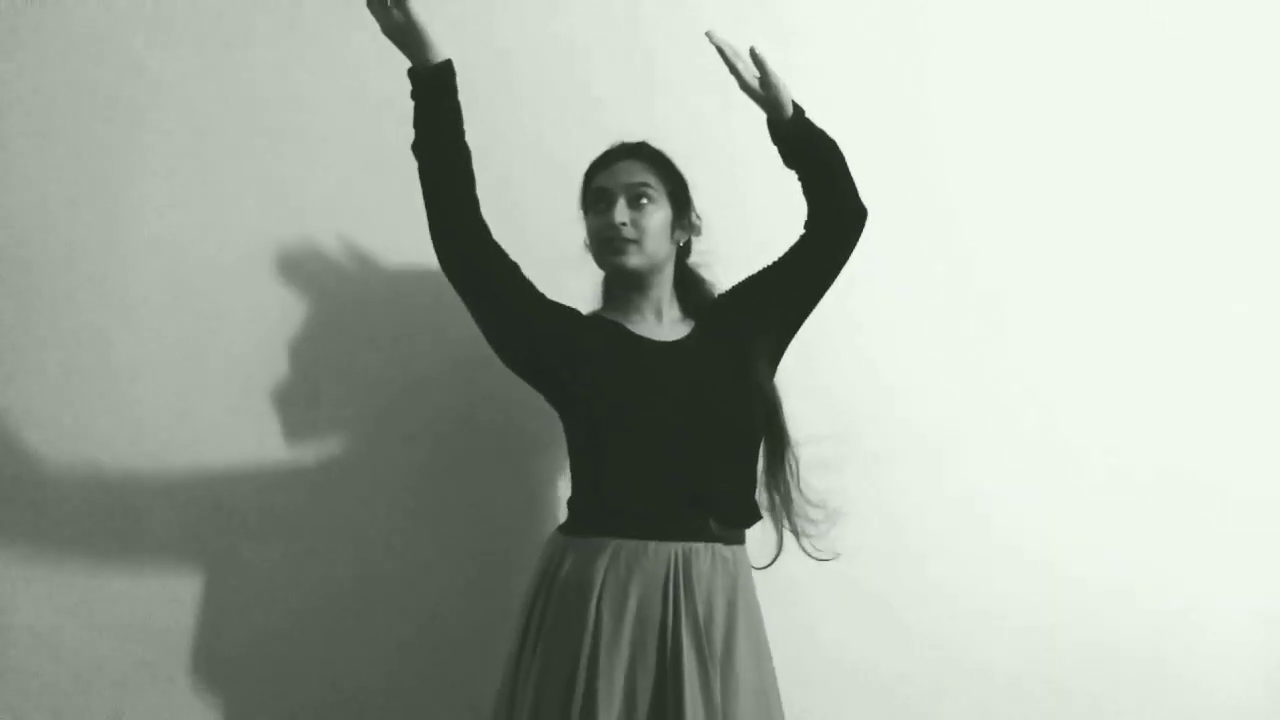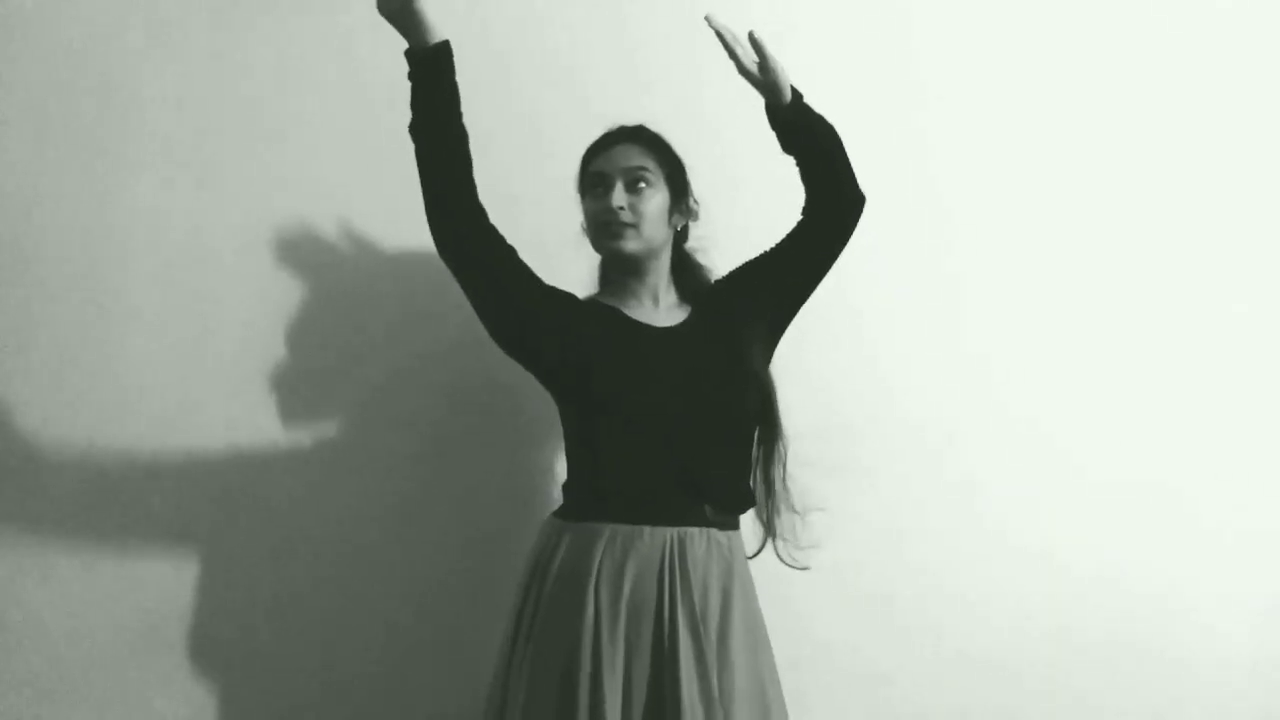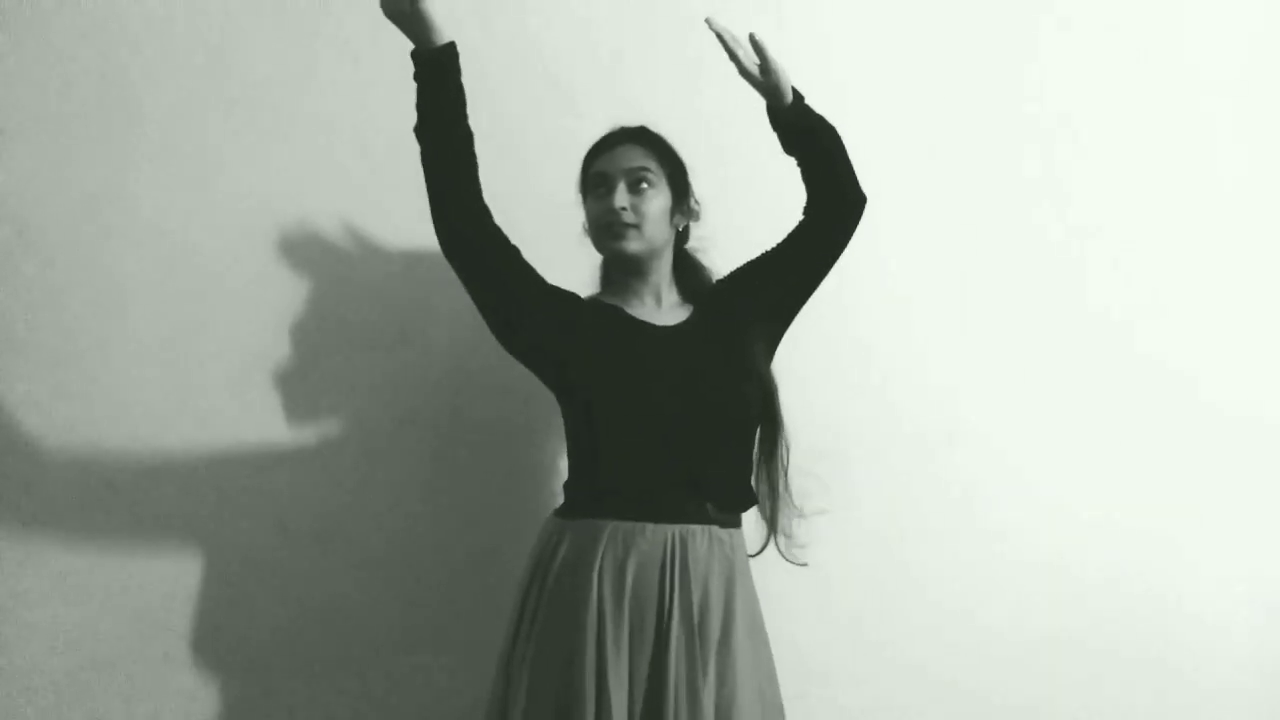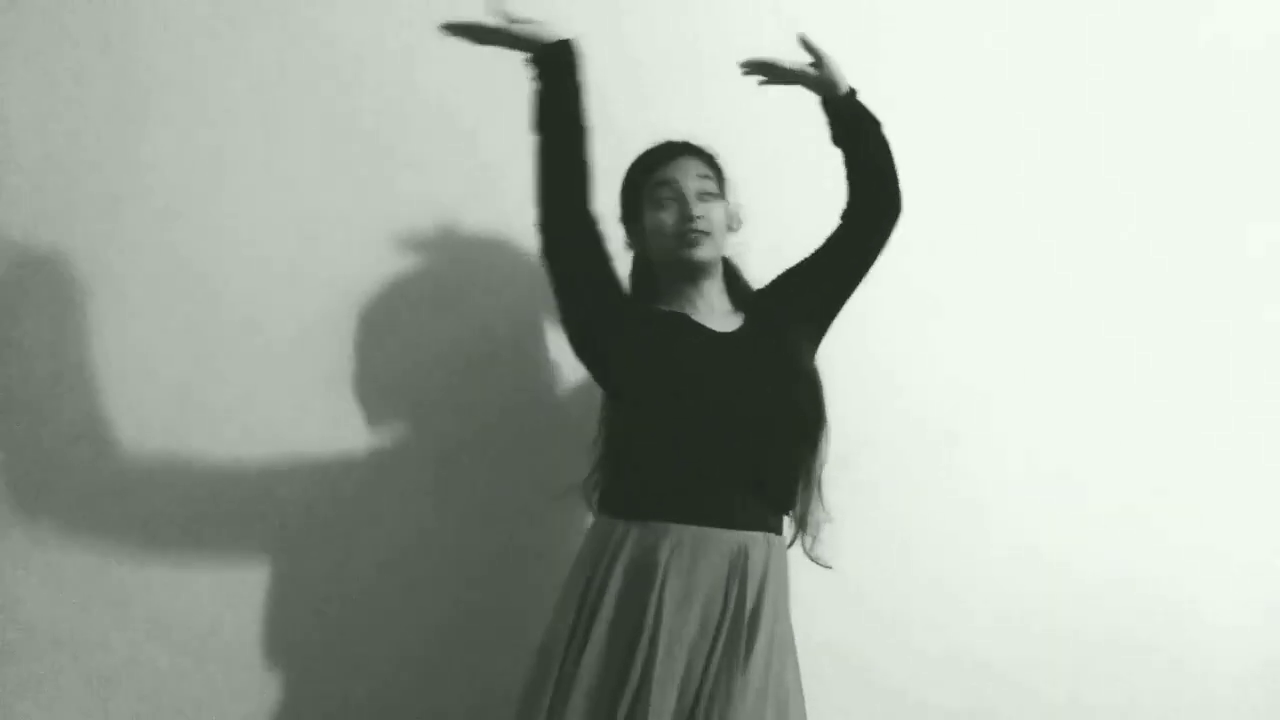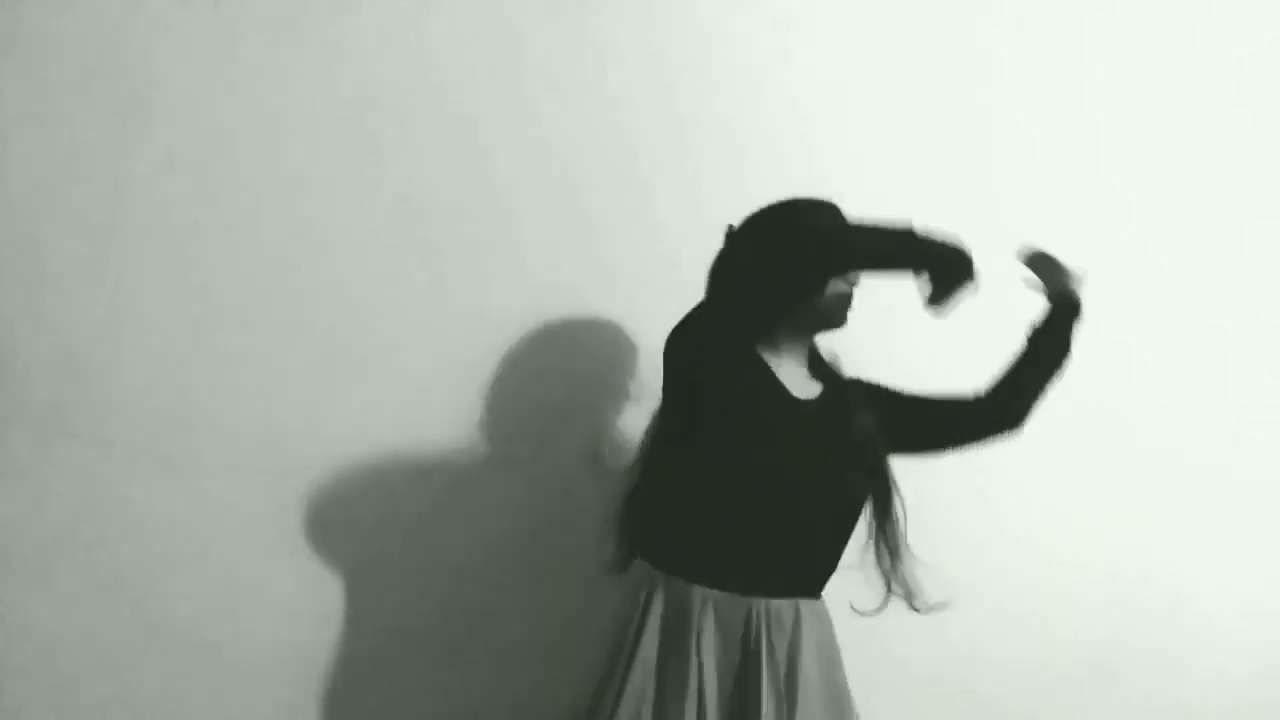
dt=0.4s
person 1, frame 1
left shoulder: (741, 326)
right shoulder: (567, 341)
left elbow: (840, 217)
right elbow: (461, 235)
left wrist: (784, 114)
right wrist: (431, 71)
left hip: (711, 597)
right hip: (595, 592)
person 1, frame 2
left shoulder: (736, 314)
right shoulder: (563, 325)
left elbow: (839, 203)
right elbow: (458, 219)
left wrist: (782, 99)
left hip: (707, 585)
right hip: (590, 582)
person 1, frame 3
left shoulder: (739, 313)
right shoulder: (566, 324)
left elbow: (840, 203)
right elbow: (463, 221)
left wrist: (784, 102)
right wrist: (435, 59)
left hip: (707, 585)
right hip: (591, 579)
person 1, frame 4
left shoulder: (783, 319)
right shoulder: (626, 330)
left elbow: (877, 207)
right elbow: (565, 216)
left wrist: (839, 99)
right wrist: (555, 62)
left hip: (749, 589)
right hip: (643, 579)
person 1, frame 5
left shoulder: (859, 407)
right shoulder: (711, 357)
left elbow: (995, 412)
right elbow: (825, 248)
left wrist: (1060, 314)
right wrist: (943, 260)
left hip: (794, 643)
right hip: (695, 633)
